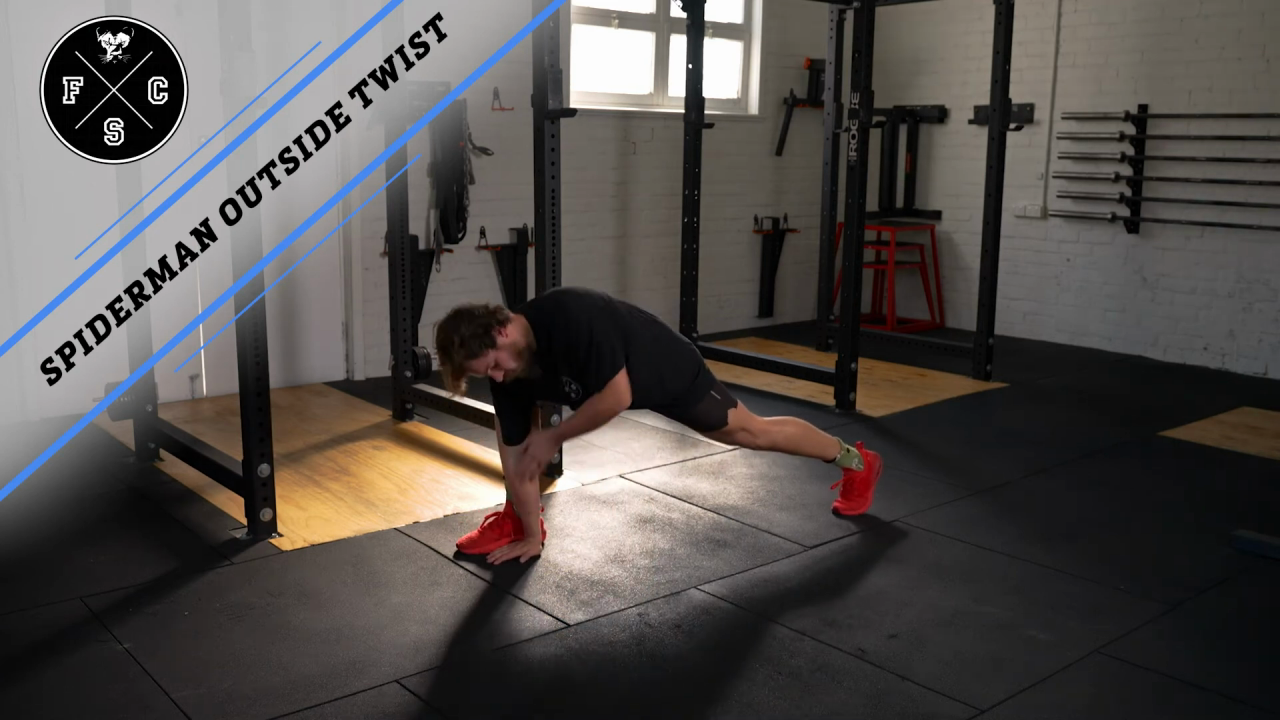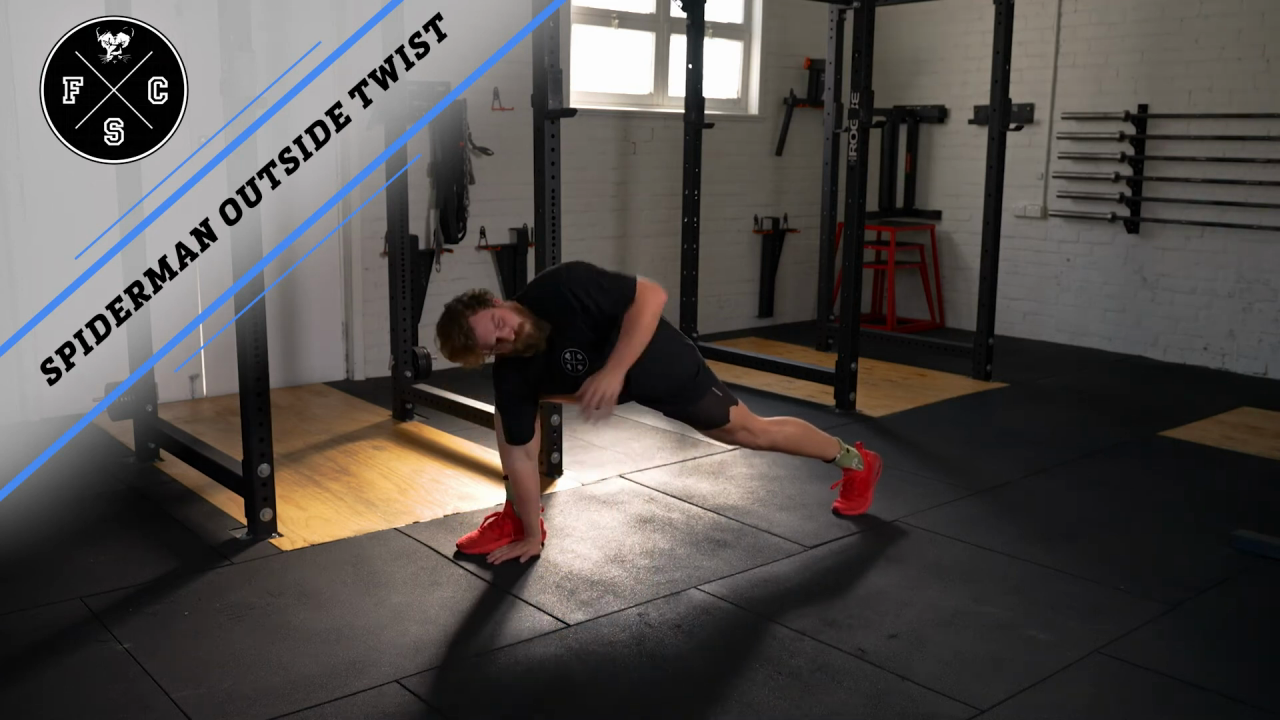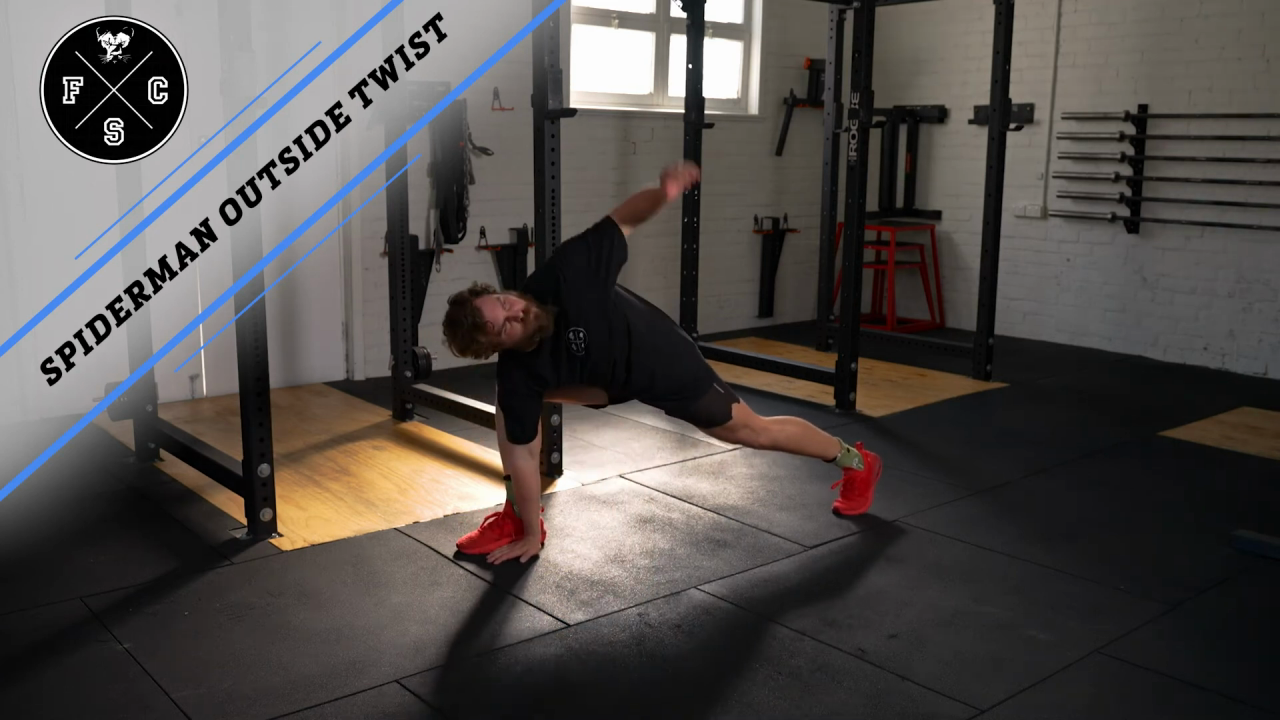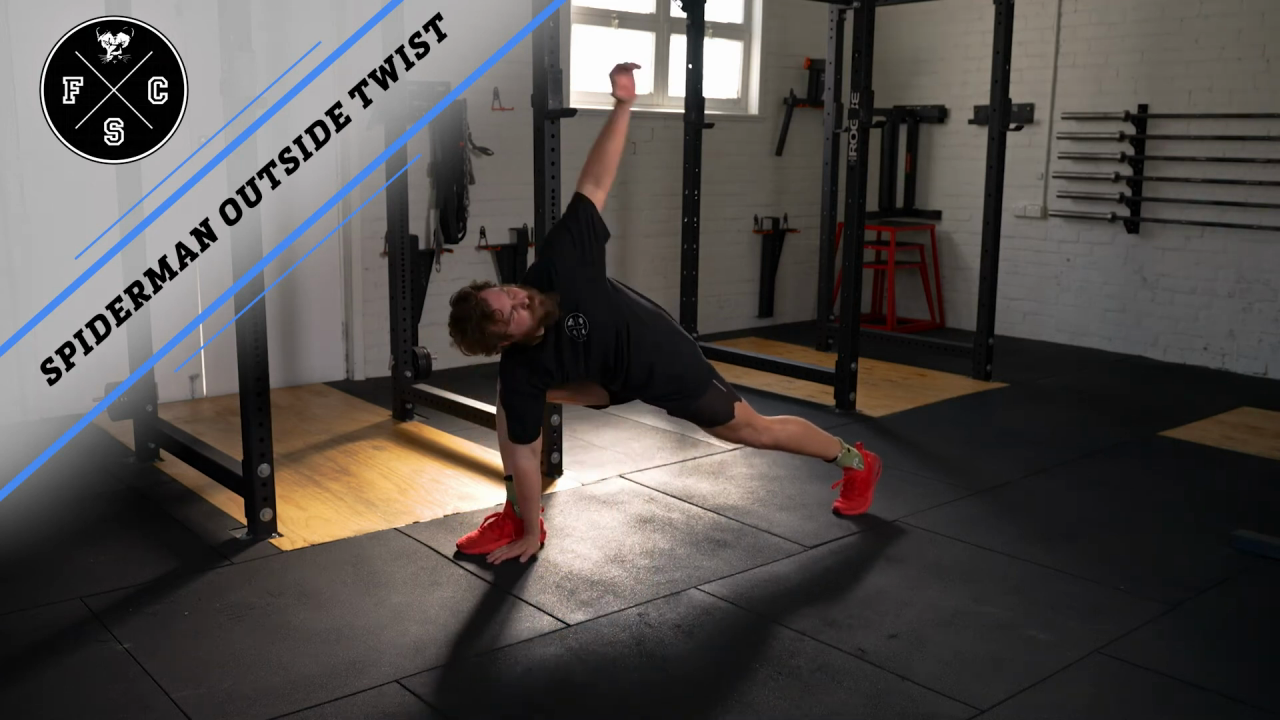
dt=0.3s
person 1, frame 1
left shoulder: (572, 318)
right shoulder: (505, 365)
left elbow: (616, 399)
right elbow: (518, 450)
left wrist: (554, 438)
right wrist: (529, 534)
left hip: (670, 371)
right hip: (609, 385)
left knee: (749, 430)
right knee: (517, 418)
left ankle: (854, 459)
right ankle: (516, 515)
person 1, frame 2
left shoulder: (562, 288)
right shoulder: (511, 374)
left elbow: (651, 295)
right elbow: (521, 456)
left wrist: (613, 370)
right wrist: (531, 535)
left hip: (666, 368)
right hip: (603, 385)
left knee: (749, 430)
right knee: (514, 422)
left ankle: (853, 459)
right ankle: (515, 518)
person 1, frame 3
left shoulder: (564, 274)
right shoulder: (516, 374)
left elbow: (627, 217)
right elbow: (523, 457)
left wrist: (662, 192)
right wrist: (529, 535)
left hip: (669, 366)
right hip: (612, 379)
left knee: (754, 431)
right knee: (514, 410)
left ankle: (854, 461)
right ankle: (515, 519)
person 1, frame 4
left shoulder: (559, 267)
right shoulder: (520, 371)
left elbow: (595, 183)
right elbow: (523, 454)
left wrist: (622, 105)
right wrist: (529, 534)
left hip: (671, 362)
right hip: (610, 379)
left knee: (754, 430)
right knee: (511, 400)
left ankle: (854, 461)
right ankle: (517, 517)
